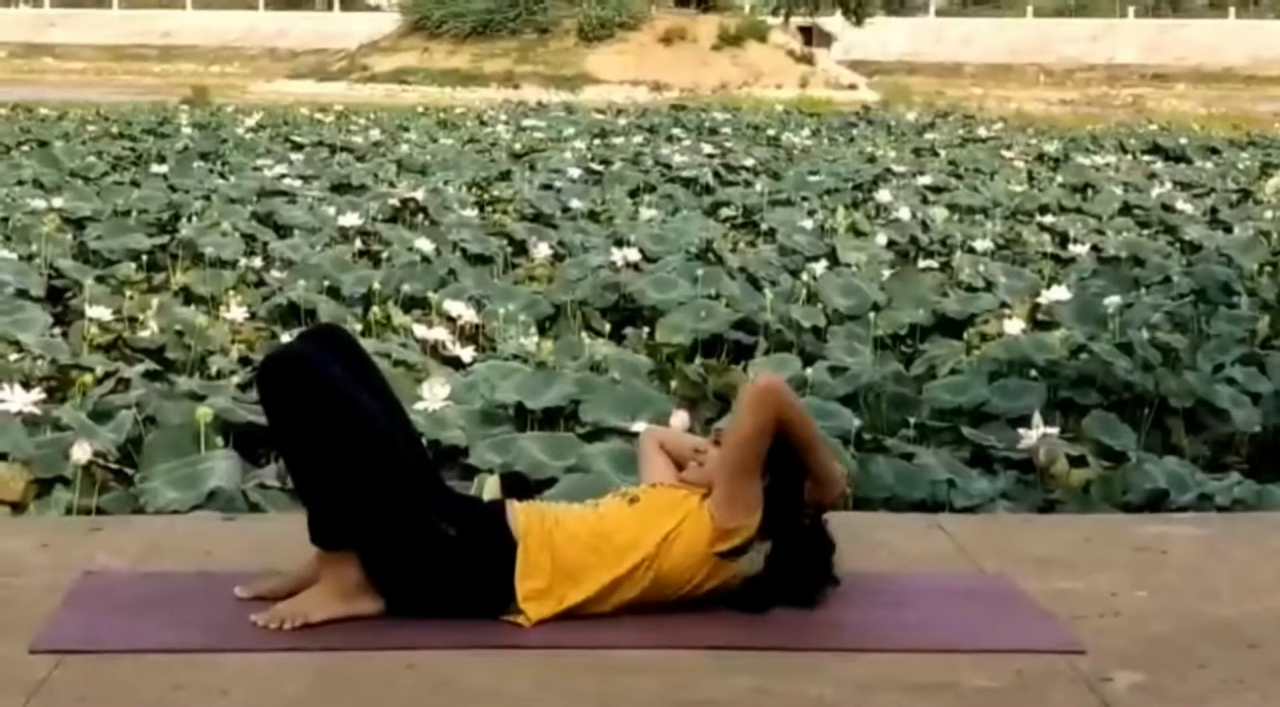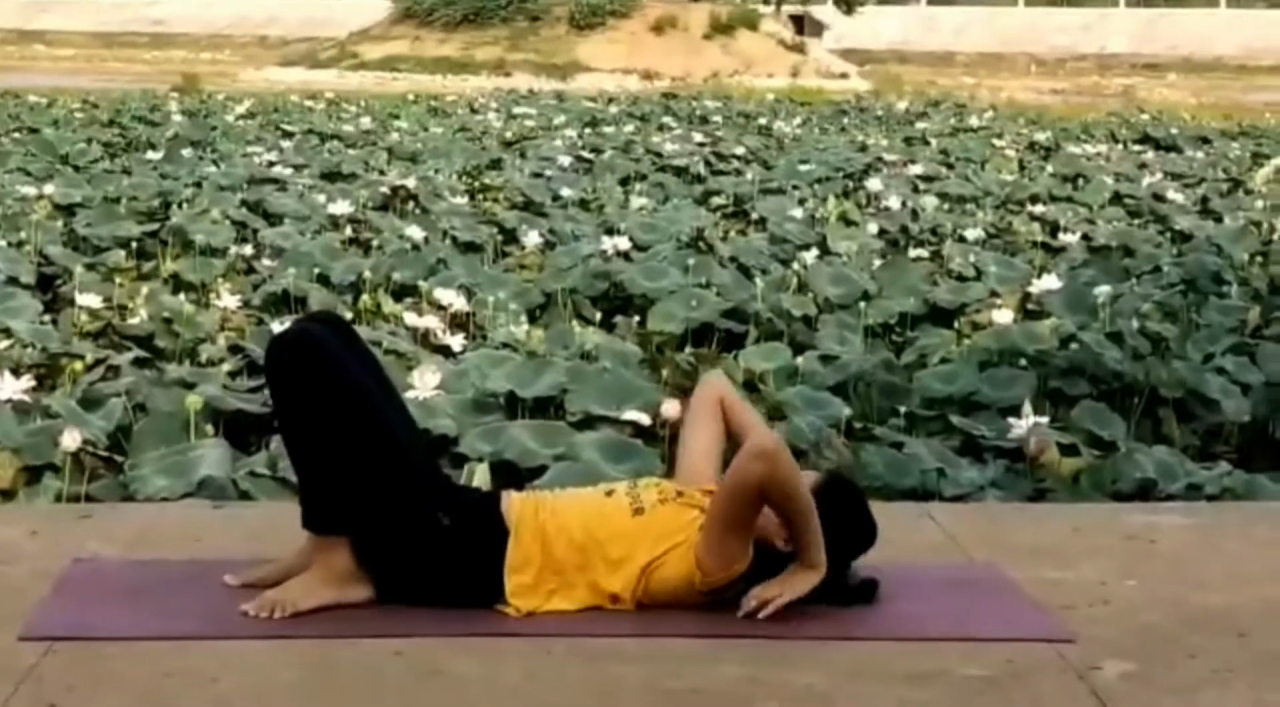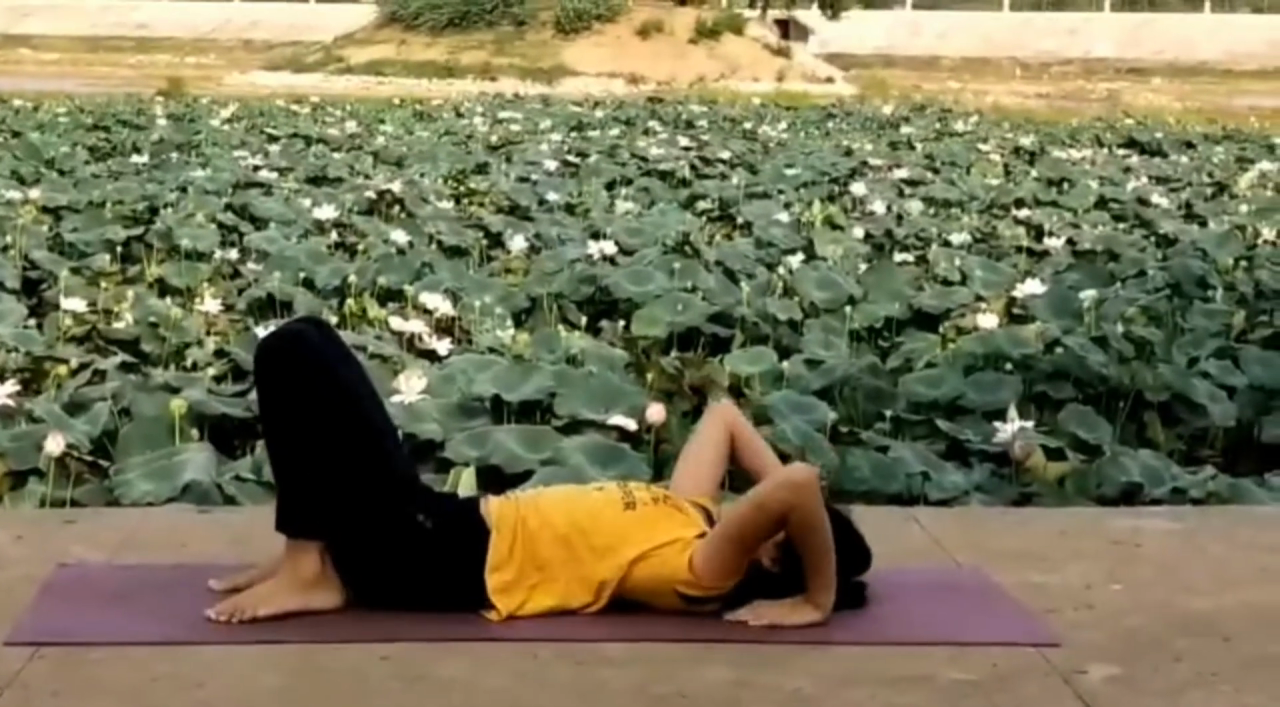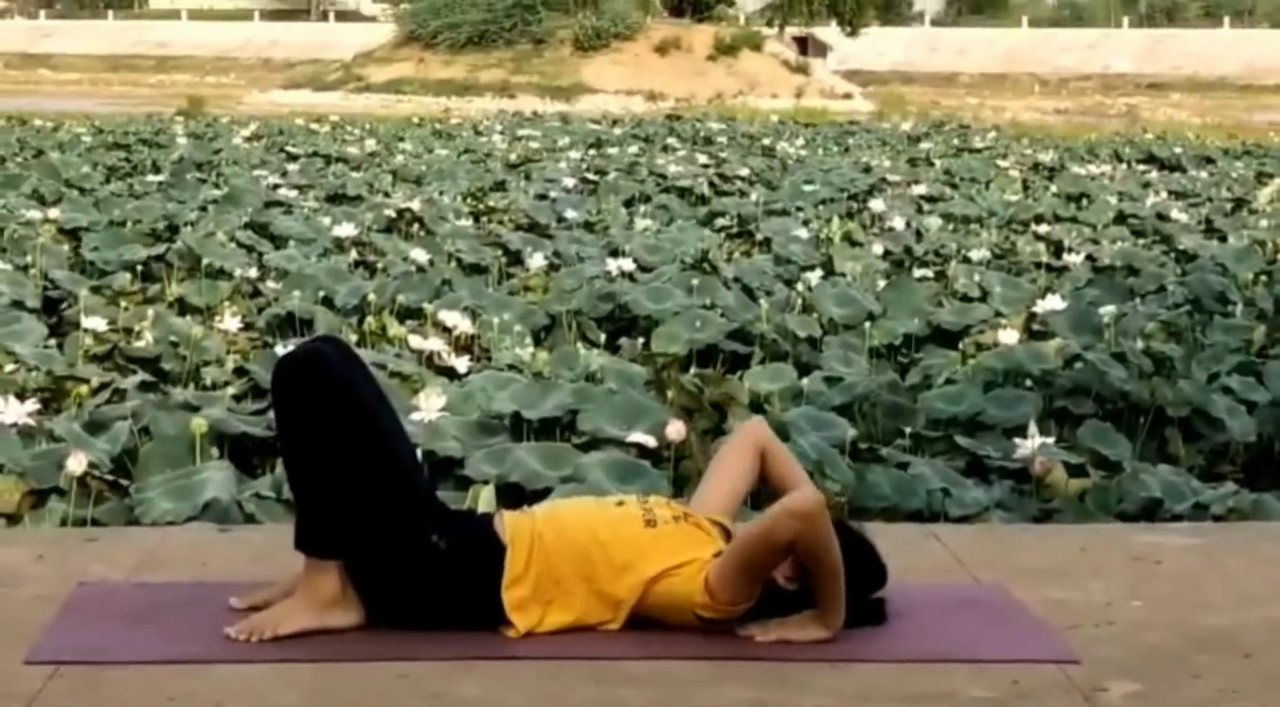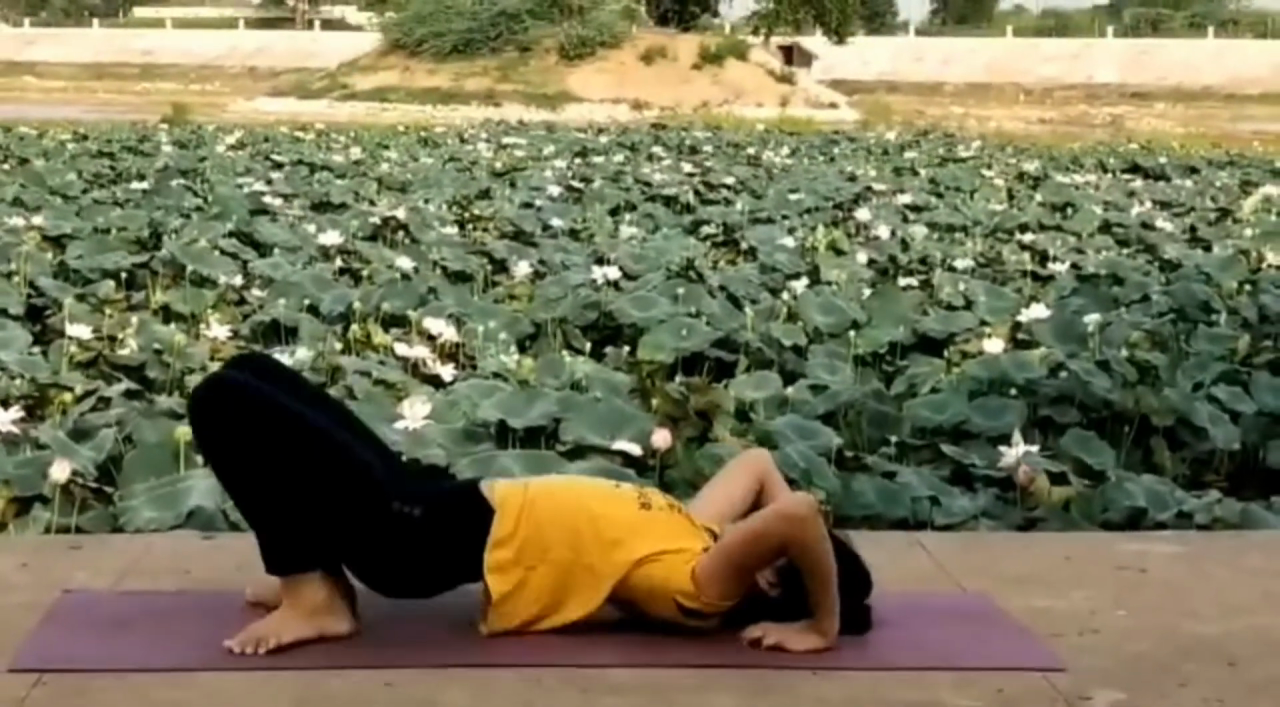
dt=0.7s
person 1, frame 1
left shoulder: (726, 525)
right shoulder: (692, 507)
left elbow: (764, 390)
right elbow: (652, 435)
left wrist: (823, 469)
right wrist: (709, 452)
left hip: (464, 568)
right hip: (471, 530)
left knee: (290, 371)
right knee: (324, 346)
left ankle: (347, 582)
right ankle: (338, 558)
person 1, frame 2
left shoulder: (717, 564)
right shoulder: (701, 500)
left elbow: (765, 453)
right elbow: (713, 388)
right wrist: (786, 476)
left hip: (450, 557)
right hip: (469, 521)
left knee: (299, 352)
right knee: (321, 333)
left ankle: (337, 568)
right ankle: (330, 546)
person 1, frame 3
left shoulder: (704, 574)
right shoulder: (692, 515)
right elbow: (723, 412)
left wrist: (816, 601)
right wrist: (787, 492)
left hip: (431, 560)
right hip: (452, 529)
left knee: (290, 354)
right knee: (307, 340)
left ankle: (310, 574)
right ankle: (313, 554)
person 1, frame 4
left shoulder: (719, 594)
right shoulder: (709, 530)
left elbow: (805, 512)
right elbow: (755, 431)
left wrist: (827, 620)
right wrist: (812, 513)
left hip: (444, 577)
right hip: (460, 546)
left knee: (308, 374)
right knee: (325, 360)
left ankle: (328, 593)
right ankle: (328, 573)
person 1, frame 5
left shoulder: (698, 590)
right shoulder: (702, 534)
right elbow: (756, 459)
left wrist: (824, 627)
left hip: (449, 537)
right hip: (455, 511)
left knee: (223, 401)
right knee: (251, 378)
left ankle: (312, 599)
right ankle: (315, 575)
